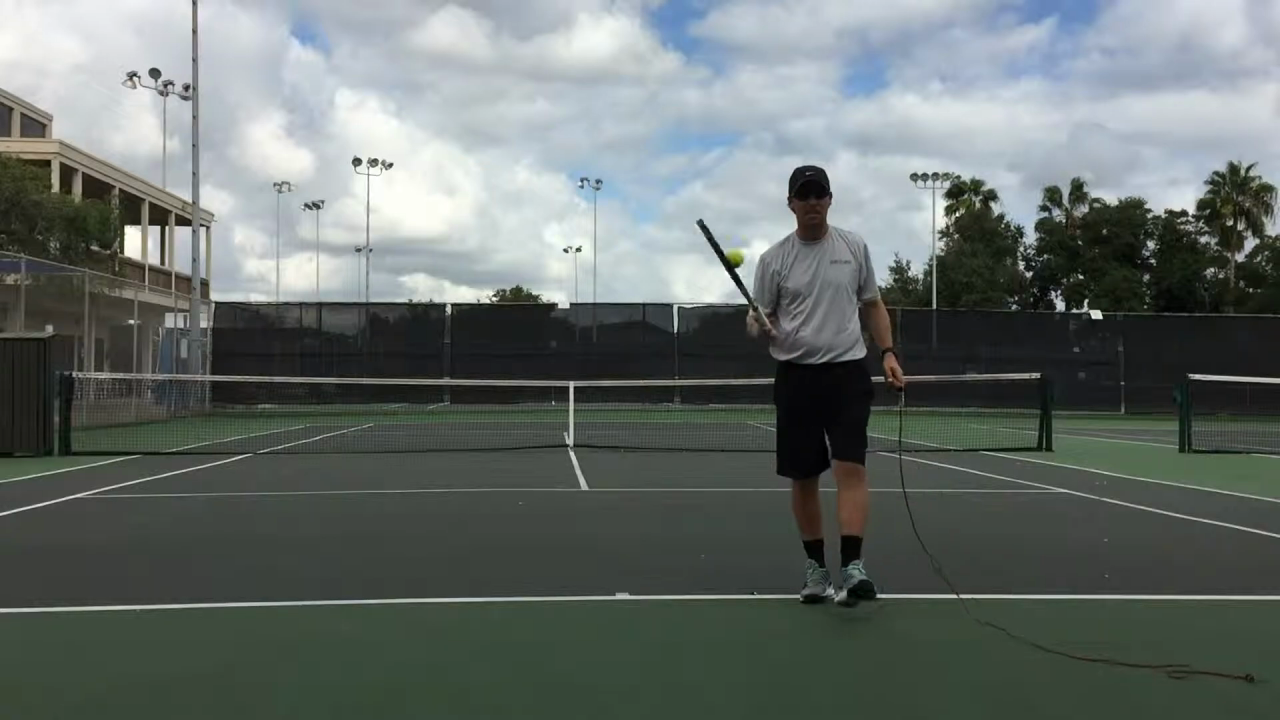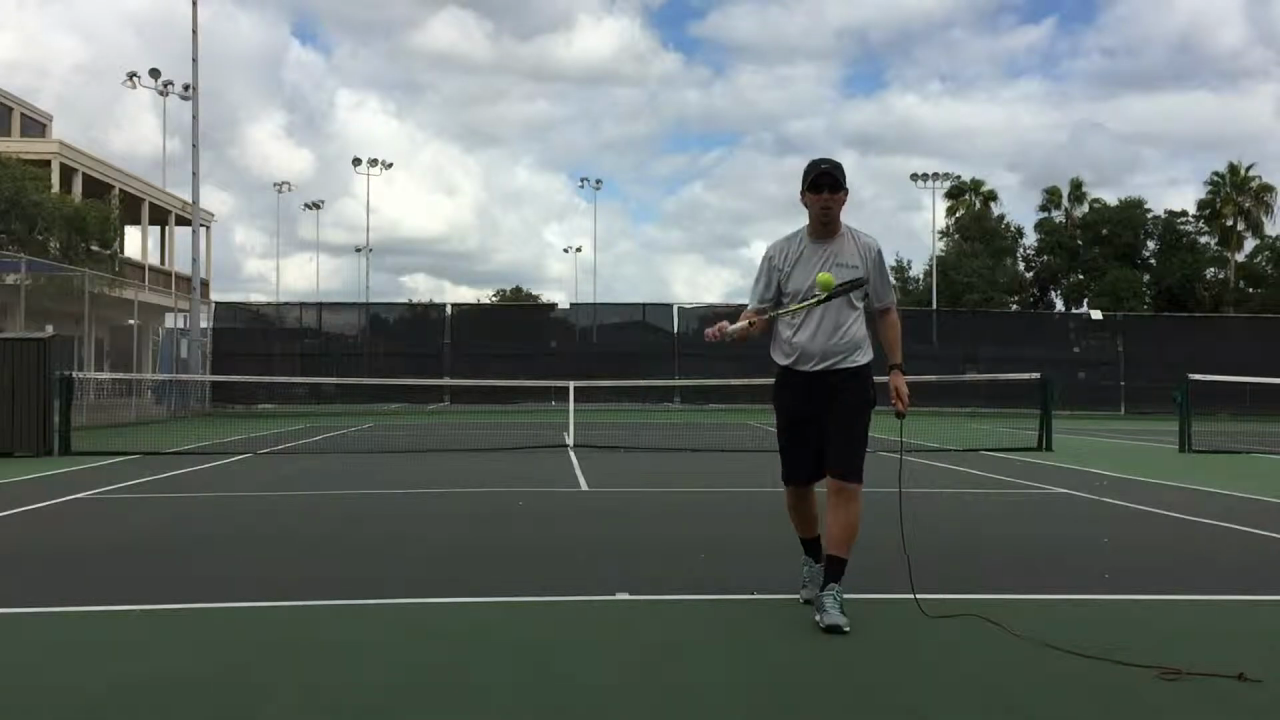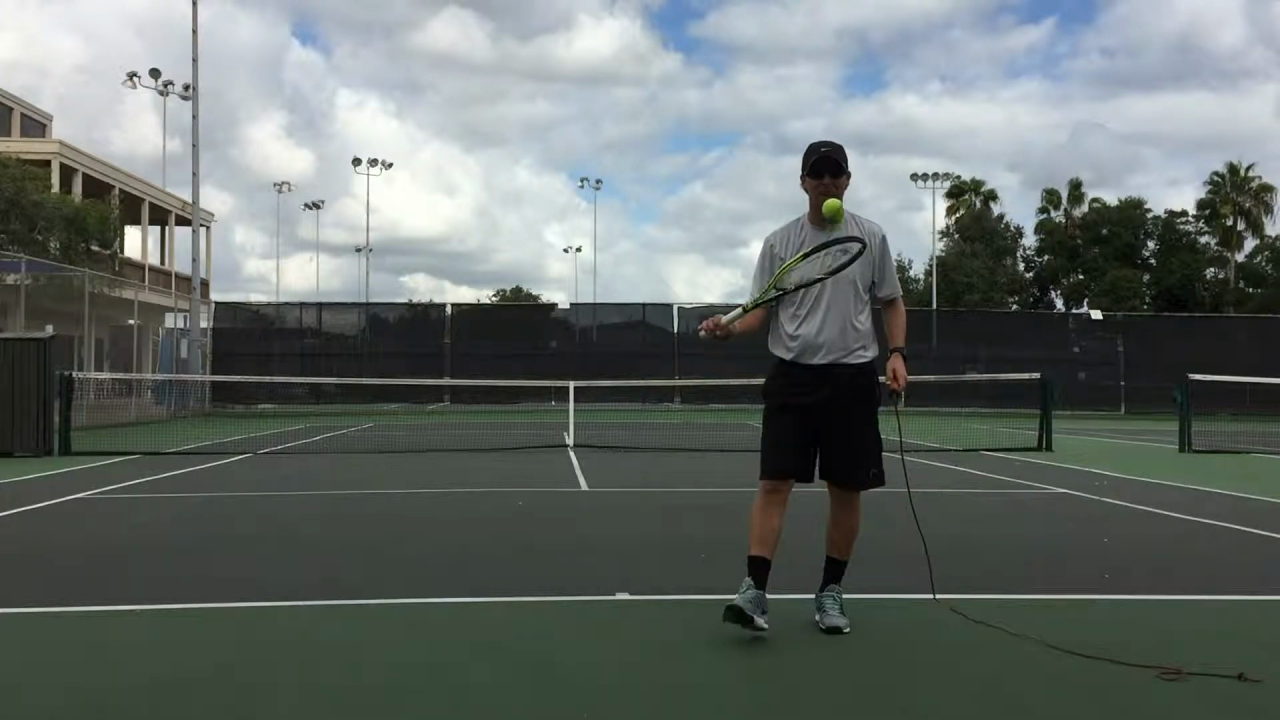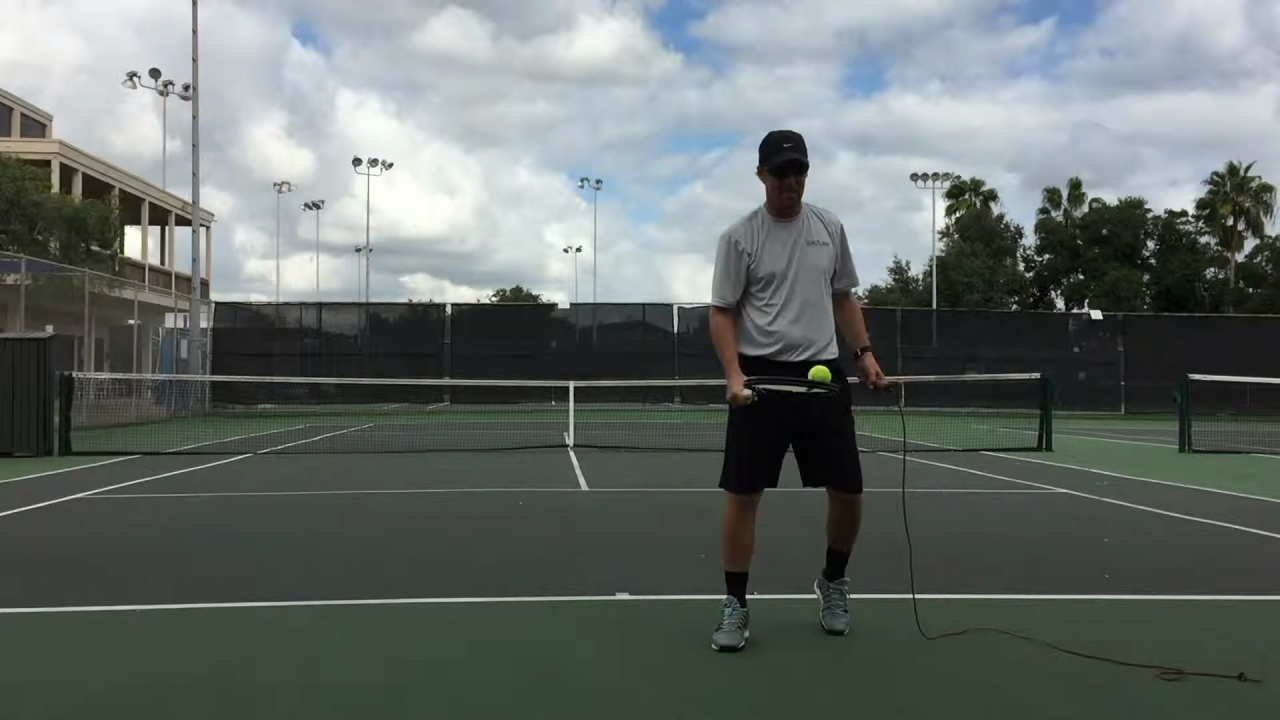
dt=0.5s
person 1, frame 1
left shoulder: (854, 247)
right shoulder: (773, 259)
left elbow: (873, 304)
right elbow: (762, 321)
left wrist: (888, 352)
right wrist: (759, 329)
left hip: (848, 371)
right hip: (795, 376)
left knee: (850, 468)
right knee: (803, 476)
left ankle: (852, 569)
right ankle: (816, 566)
person 1, frame 2
left shoulder: (867, 249)
right shoulder: (779, 253)
left elbow: (885, 311)
right elbow: (759, 315)
left wrist: (896, 370)
right wrist: (731, 330)
left hip: (849, 379)
right hip: (794, 380)
left knee: (844, 483)
right knee: (798, 484)
left ankle: (831, 590)
right ankle: (813, 560)
person 1, frame 3
left shoulder: (871, 237)
right shoulder: (780, 241)
left elbow: (891, 303)
right elbow: (760, 308)
left wrist: (896, 353)
right wrist: (731, 326)
left hip: (852, 376)
right hip: (791, 375)
left knee: (846, 488)
right knee: (774, 483)
left ankle: (829, 592)
right ankle: (754, 593)
person 1, frame 4
left shoulder: (830, 227)
right shoulder: (739, 237)
right elbow: (722, 311)
left wrist: (864, 352)
right wrist: (733, 373)
left hip: (822, 374)
right hip: (761, 377)
left knee: (847, 490)
right knee: (742, 492)
left ankle: (833, 581)
right ankle: (735, 605)
